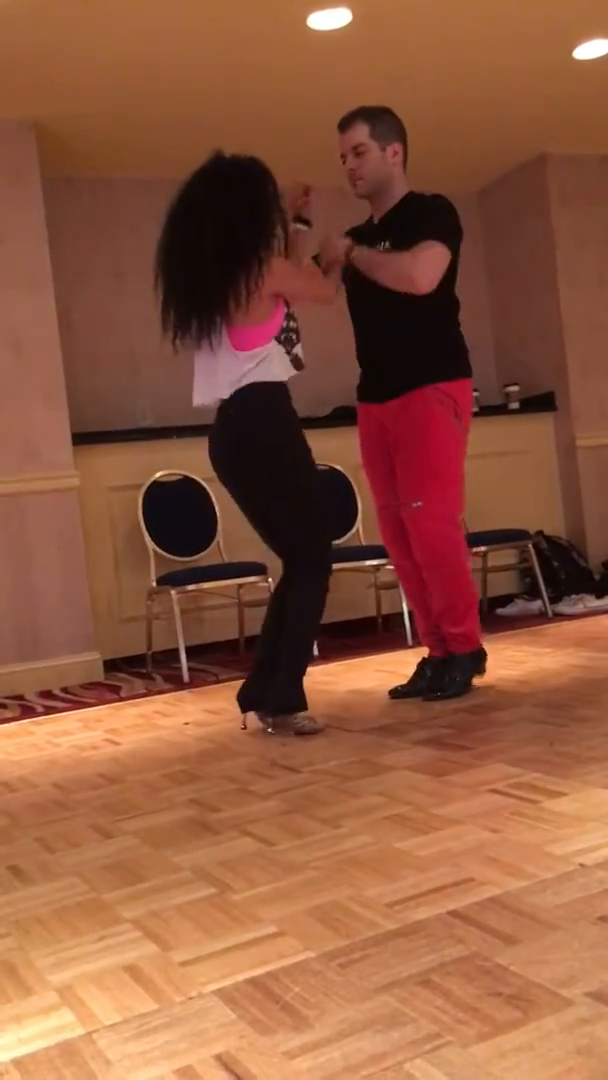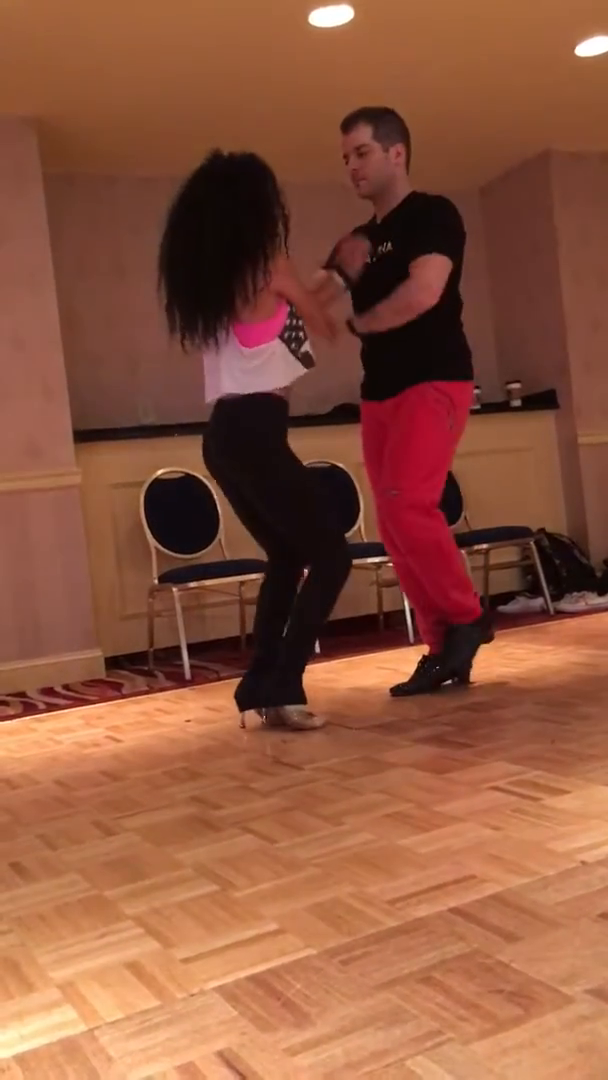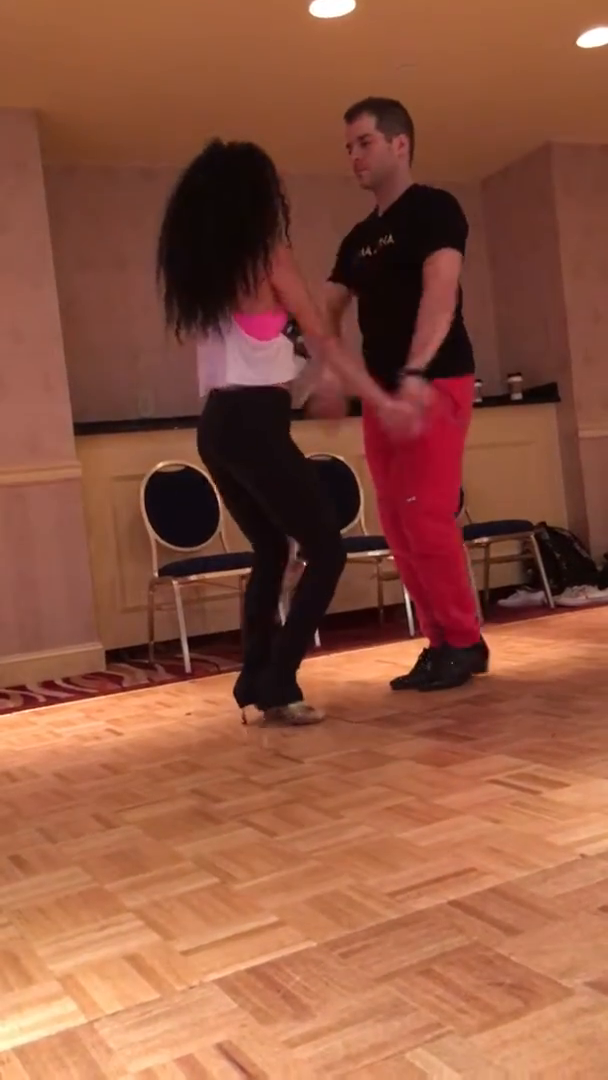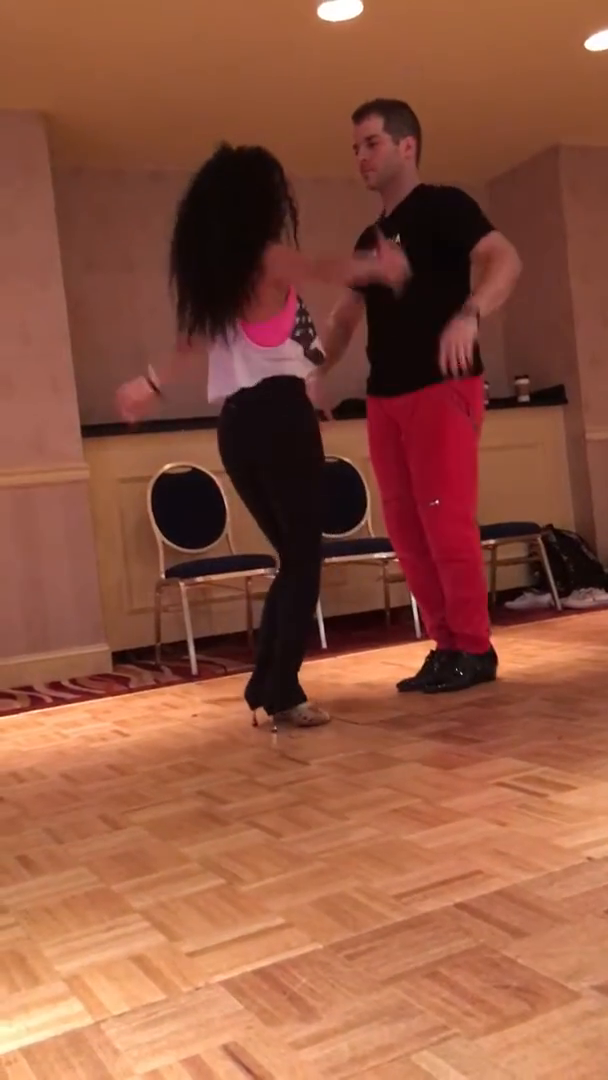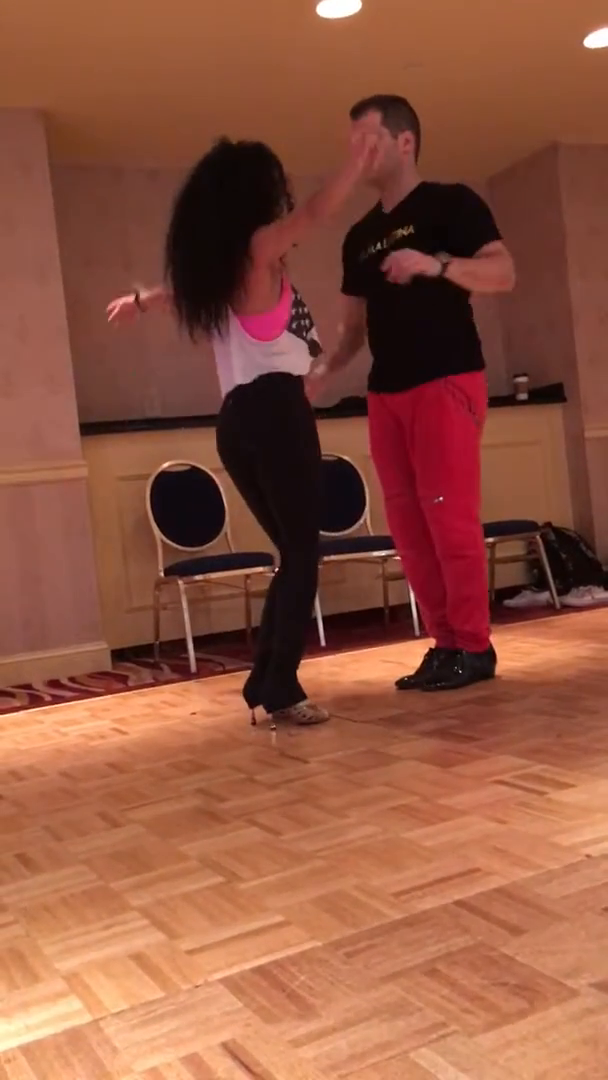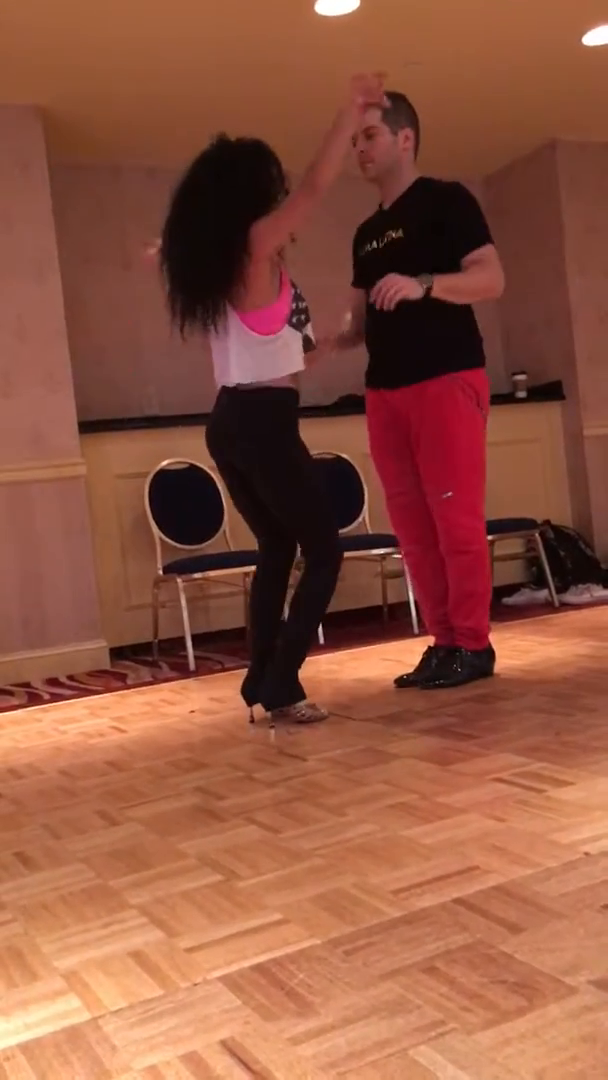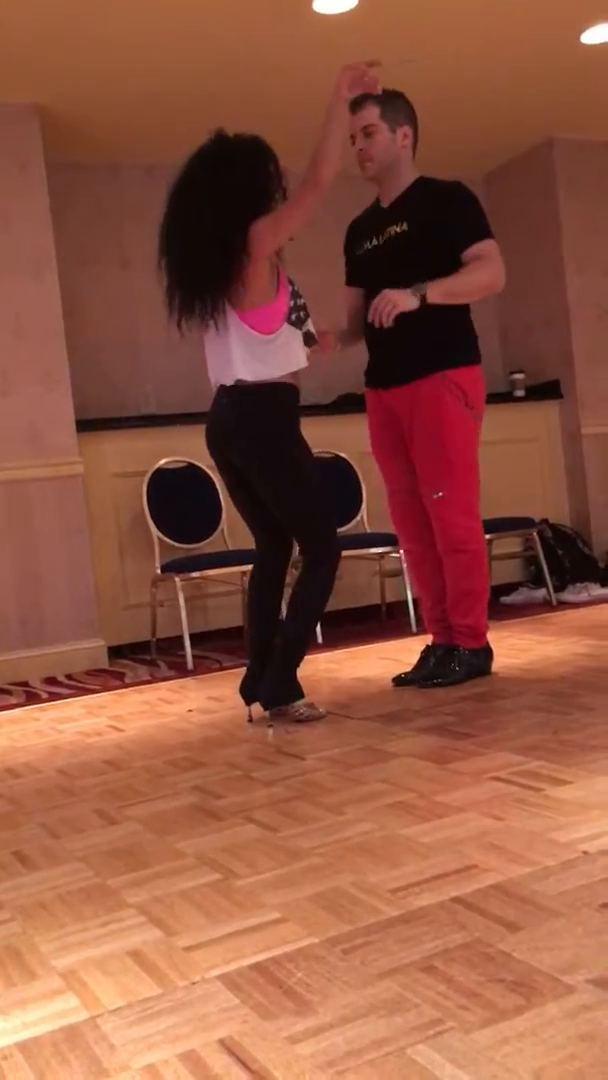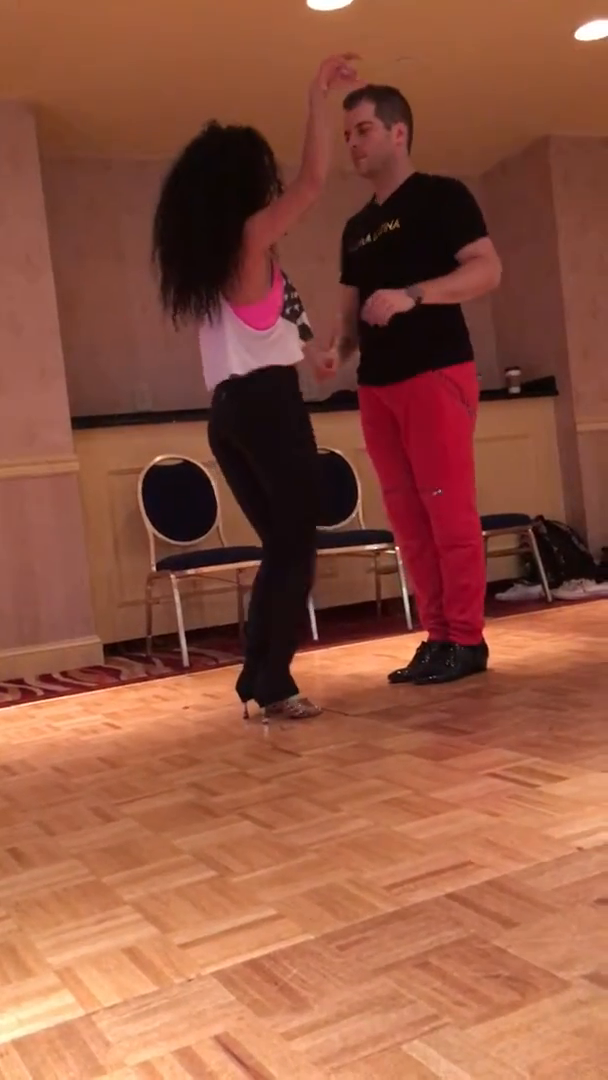
dt=0.2s
person 1, frame 1
left shoulder: (201, 277)
right shoulder: (265, 267)
right elbow: (326, 289)
left wrist: (296, 232)
left hip: (226, 432)
right hip: (265, 420)
left knee: (298, 559)
right knee: (313, 560)
left ankle: (263, 690)
right ankle: (284, 696)
person 1, frame 2
left shoulder: (205, 277)
right shoulder: (267, 266)
right elbow: (321, 322)
right wrist: (332, 315)
left hip: (224, 433)
right hip: (256, 429)
left knee: (286, 558)
right knee: (330, 556)
left ankle: (260, 687)
right ankle: (280, 687)
person 1, frame 3
left shoulder: (199, 268)
right shoulder: (266, 257)
right elbow: (322, 336)
left wrist: (313, 384)
right wrist: (379, 396)
left hip: (216, 424)
right hip: (255, 421)
left knee: (270, 553)
right knee: (325, 550)
left ankle: (256, 683)
right ankle: (277, 683)
person 1, frame 4
left shoulder: (209, 269)
right shoulder: (267, 255)
left elbow: (193, 335)
right elbow: (321, 270)
left wrist: (152, 380)
right wrist: (376, 262)
left hip: (236, 424)
right hip: (278, 414)
left knee: (292, 557)
right knee: (305, 556)
left ankle: (267, 686)
right ankle: (281, 689)
person 1, frame 5
left shoulder: (212, 263)
right shoulder: (260, 246)
left elbow: (179, 289)
right elbow: (316, 212)
left wrist: (139, 298)
right wrist: (358, 155)
left hip: (235, 420)
right hip: (276, 410)
left knee: (293, 552)
right knee: (302, 554)
left ankle: (264, 681)
right ankle: (279, 688)
person 1, frame 6
left shoulder: (208, 259)
right shoulder: (256, 241)
right elbow: (316, 185)
left wrist: (172, 257)
right wrist: (352, 110)
left hip: (230, 421)
right hip: (266, 418)
left knee: (277, 550)
right knee: (322, 551)
left ankle: (263, 682)
right ankle: (278, 686)
person 1, frame 7
left shoulder: (208, 254)
right shoulder: (255, 241)
right elbow: (316, 184)
right wrist: (341, 97)
left hip: (228, 419)
right hip: (265, 416)
left knee: (273, 548)
right knee: (321, 548)
left ankle: (260, 680)
right ankle: (278, 684)
person 1, frame 8
left shoulder: (204, 250)
right shoulder: (251, 236)
right elbow: (312, 179)
right wrist: (319, 94)
left hip: (228, 413)
right hip: (269, 405)
left knee: (279, 547)
right knee: (297, 549)
left ankle: (257, 677)
right ankle: (272, 681)
person 2, frame 1
left shoulder: (431, 212)
right shoulder: (353, 243)
left elbow: (421, 276)
left wrist: (350, 253)
left hip: (434, 388)
right hip: (375, 399)
left knee: (430, 520)
right knee: (399, 532)
left ankle: (465, 647)
right ankle: (439, 652)
person 2, frame 2
left shoulder: (434, 214)
right shoulder: (356, 240)
left elbow: (425, 291)
left wrist: (357, 321)
right wrist: (340, 271)
left hip: (435, 384)
right hip: (379, 396)
left knee: (405, 504)
right knee: (395, 527)
left ankle: (466, 616)
right ankle: (441, 647)
person 2, frame 3
left shoulder: (434, 208)
right shoulder: (358, 237)
left elbow: (441, 290)
right elbow: (325, 310)
left wrist: (415, 370)
left hip: (434, 383)
right hip: (382, 391)
left knee: (425, 513)
right knee: (398, 526)
left ankle: (465, 640)
right ankle: (440, 643)
person 2, frame 4
left shoulder: (445, 206)
right shoulder: (369, 238)
left elbow: (505, 262)
right elbow: (346, 316)
left wrist: (469, 315)
right wrist: (314, 376)
left hip: (442, 388)
right hip: (385, 394)
left knee: (446, 519)
right knee: (405, 526)
left ankle: (475, 648)
right ankle: (446, 645)
person 2, frame 5
left shoulder: (450, 203)
right shoulder: (360, 236)
left elbow: (503, 272)
left wrist: (438, 263)
right wrist: (321, 371)
left hip: (447, 381)
right hip: (386, 392)
left knee: (450, 515)
right knee: (407, 523)
left ankle: (474, 646)
right ankle: (444, 644)
person 2, frame 6
left shoulder: (447, 201)
right shoulder: (366, 233)
left elbow: (491, 280)
left wrist: (421, 284)
right wrist: (328, 343)
left hip: (449, 379)
right hip: (384, 390)
left knee: (455, 513)
right knee: (410, 521)
left ankle: (473, 644)
right ankle: (444, 641)
person 2, frame 7
left shoulder: (446, 199)
right shoulder: (360, 229)
left elbow: (492, 273)
left wrist: (417, 294)
right wrist: (333, 338)
left hip: (443, 377)
right hip: (383, 387)
left knee: (451, 510)
right knee: (410, 519)
left ankle: (470, 642)
right ankle: (442, 640)
person 2, frame 8
left shoulder: (441, 196)
right shoulder: (357, 228)
left elbow: (487, 270)
left wrist: (411, 295)
right wrist: (336, 349)
left hip: (437, 375)
right hip: (377, 385)
left knee: (449, 507)
right knee: (408, 517)
left ankle: (467, 639)
right ankle: (439, 636)
